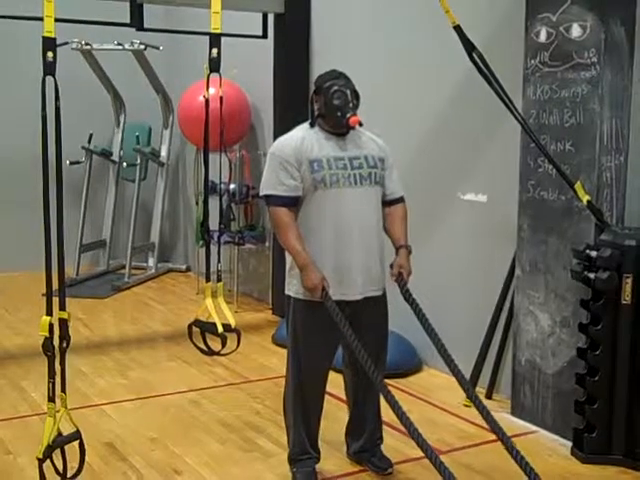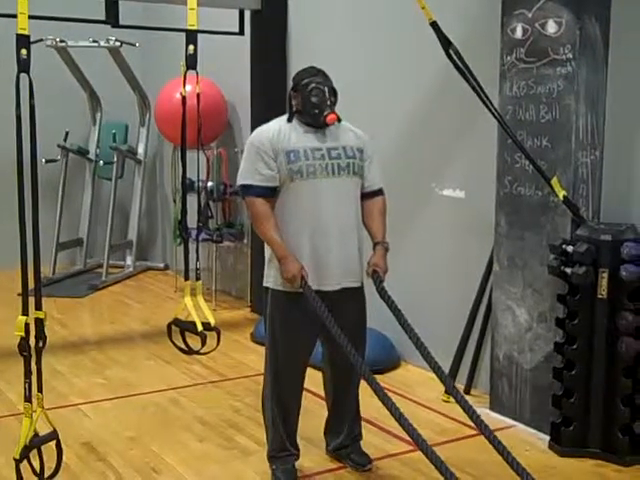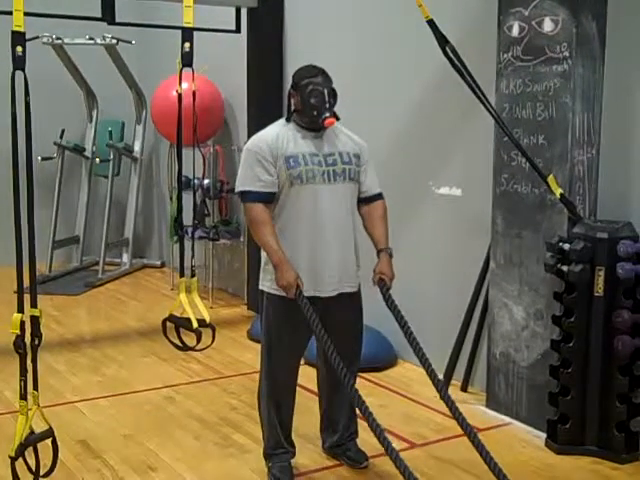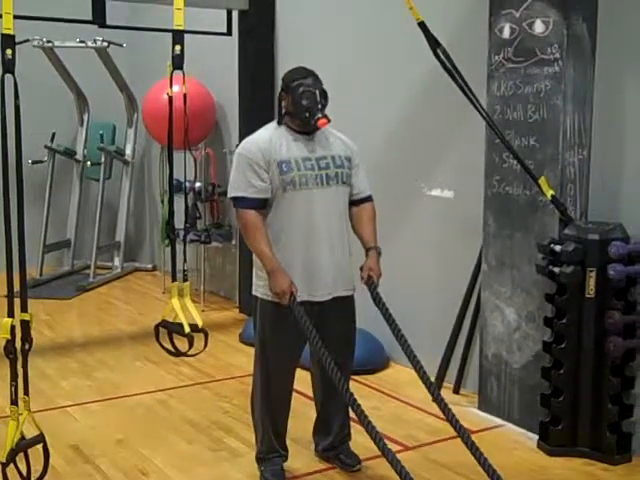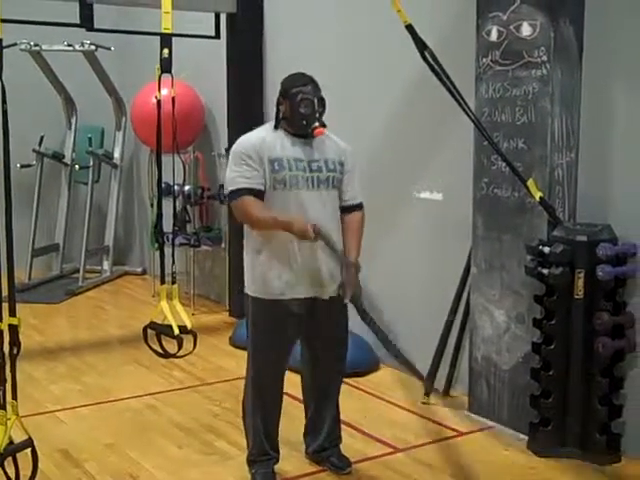
dt=1s
person 1, frame 1
left shoulder: (375, 147)
right shoulder: (291, 147)
left elbow: (393, 203)
right elbow: (280, 211)
left wrist: (402, 249)
right wrist: (306, 267)
left hip: (369, 285)
right hip: (315, 288)
left knee: (368, 371)
right knee: (307, 375)
left ankle: (365, 445)
person 1, frame 2
left shoulder: (355, 139)
right shoulder: (268, 138)
left elbow: (372, 196)
right elbow: (257, 202)
left wrist: (379, 245)
right wrist: (285, 257)
left hip: (347, 277)
right hip: (293, 280)
left knee: (347, 365)
right knee: (285, 370)
left ankle: (344, 441)
person 1, frame 3
left shoulder: (353, 144)
right shoulder: (267, 144)
left elbow: (371, 202)
right elbow: (256, 208)
left wrist: (383, 252)
right wrist: (281, 264)
left hip: (343, 281)
right hip: (289, 283)
left knee: (342, 365)
right knee: (280, 371)
left ankle: (340, 439)
person 1, frame 4
left shoulder: (343, 146)
right shoulder: (258, 148)
left elbow: (361, 203)
right elbow: (249, 214)
left wrist: (372, 250)
right wrist: (274, 270)
left hip: (337, 285)
right hip: (283, 287)
left knee: (336, 369)
right knee: (275, 374)
left ankle: (333, 442)
person 1, frame 5
left shoulder: (337, 150)
right shoulder: (253, 146)
left elbow: (352, 208)
right elbow: (243, 204)
left wrist: (351, 262)
right wrist: (289, 223)
left hip: (326, 285)
right hip: (272, 286)
left knee: (327, 368)
right knee: (266, 373)
left ankle: (323, 444)
